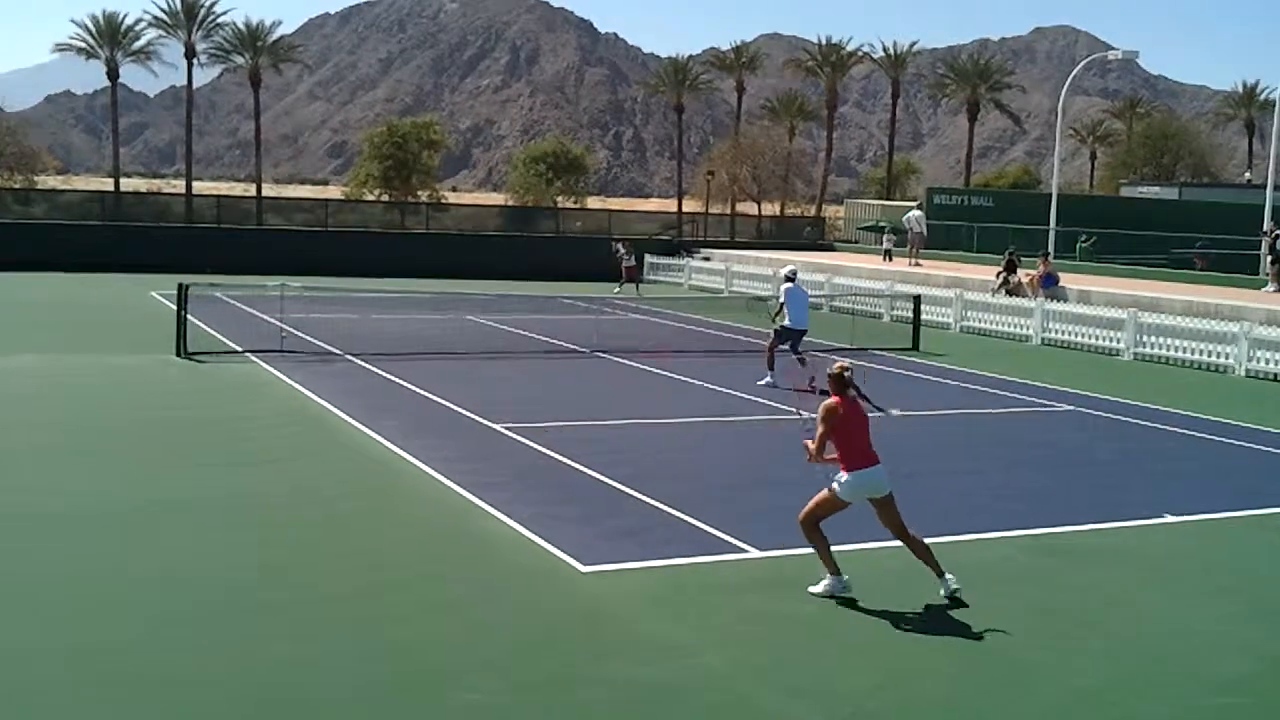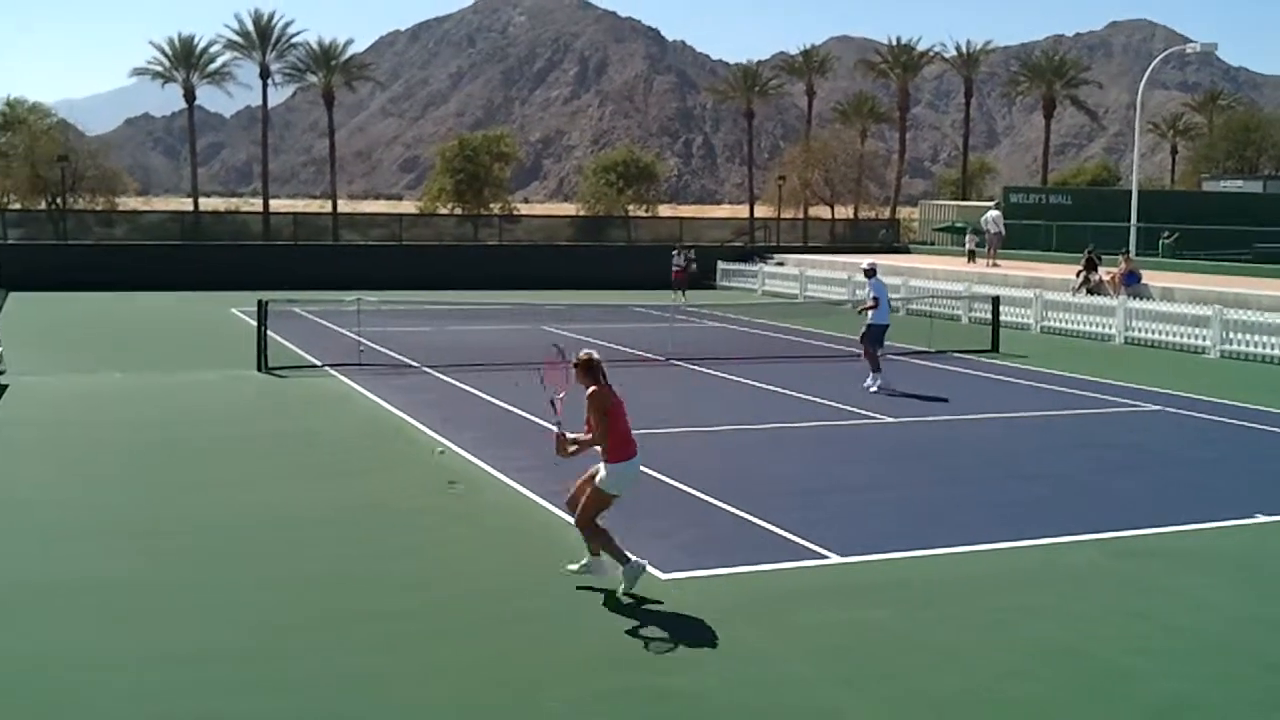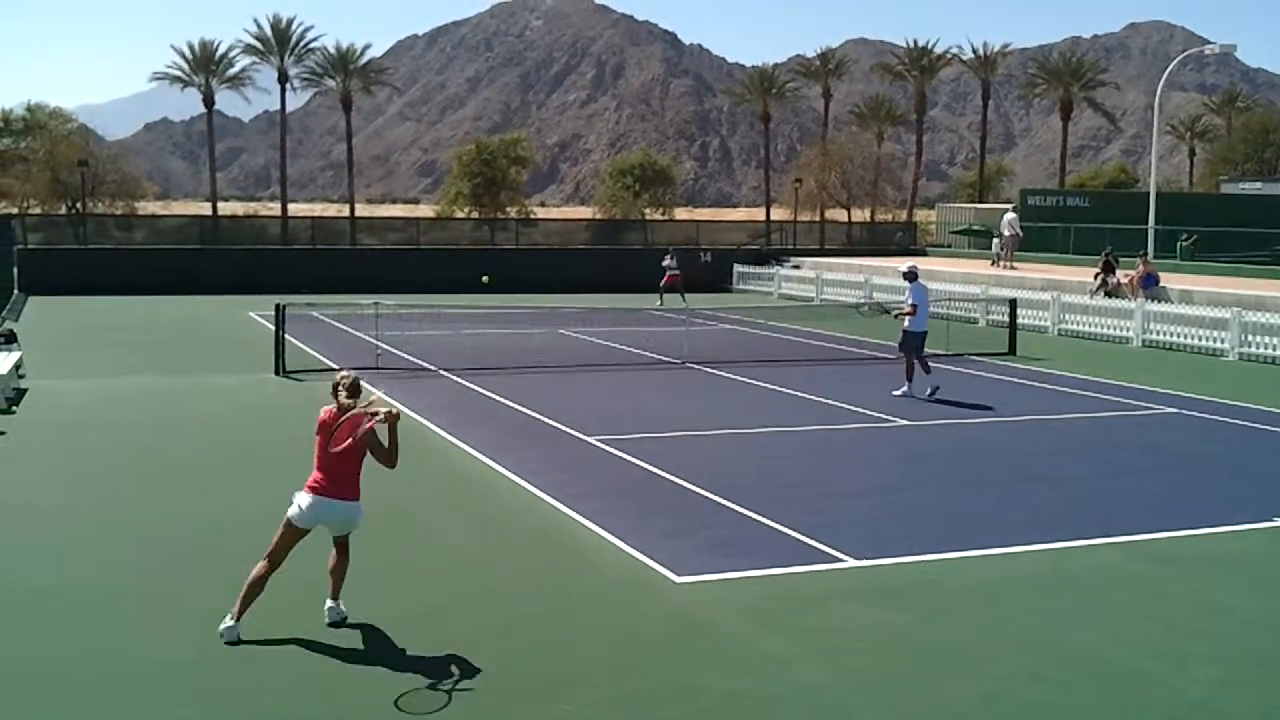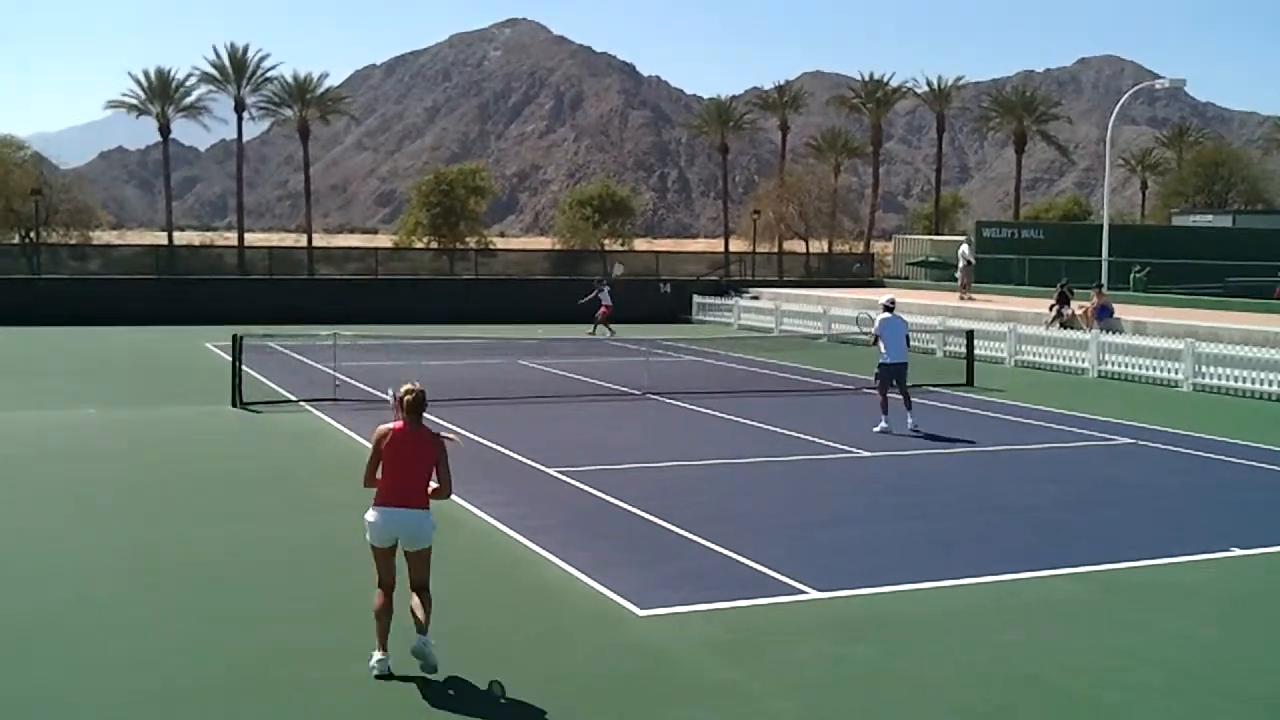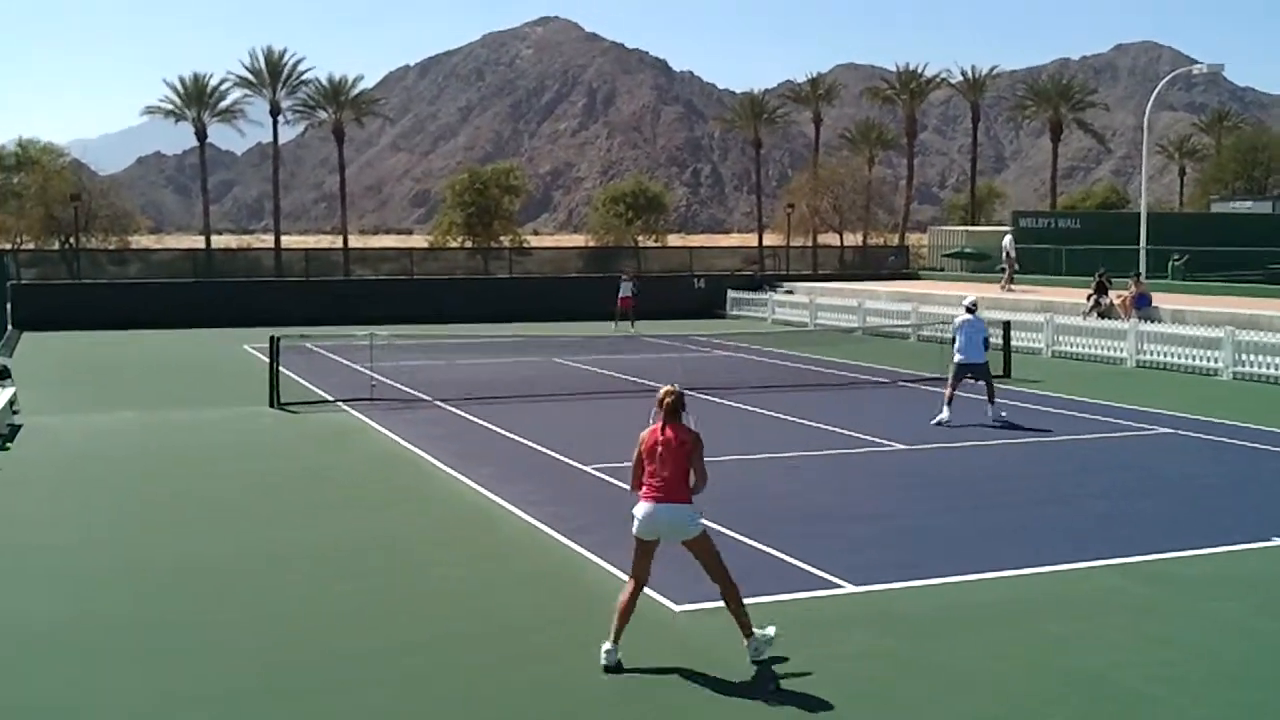
dt=0.7s
person 1, frame 1
left shoulder: (829, 408)
right shoulder: (857, 405)
left elbow: (815, 456)
left wrist: (811, 446)
right wrist: (829, 458)
left hip: (854, 479)
right hip: (876, 473)
left knee: (807, 521)
right knee: (900, 532)
left ankle: (835, 578)
right ankle: (945, 578)
person 1, frame 2
left shoulder: (595, 394)
right shoulder: (602, 392)
left elbow: (601, 438)
right elbow: (594, 434)
left wrist: (571, 441)
right wrist: (571, 444)
left hip: (618, 467)
right hip: (620, 462)
left knee: (584, 521)
right knee: (573, 503)
left ankle: (629, 564)
right ankle: (594, 559)
person 1, frame 3
left shoulder: (324, 416)
right shoulder: (364, 429)
right elbow: (390, 462)
left wrist: (377, 415)
right wrist: (392, 426)
left hip: (312, 501)
right hip: (346, 508)
left knee: (271, 561)
right knee: (341, 546)
left ankle: (234, 620)
right ankle: (334, 605)
person 1, frame 4
left shoulder: (383, 433)
right shoulder: (437, 441)
left elbow: (368, 481)
right elbow: (446, 491)
left hip: (382, 515)
right hip: (417, 519)
left knee: (385, 587)
right knee: (420, 587)
left ankle: (381, 655)
right ankle: (422, 637)
person 1, frame 5
left shoulder: (645, 436)
right shoulder: (691, 437)
left elbow: (634, 485)
right elbow: (700, 480)
right wrist: (686, 492)
left hip: (647, 510)
right hip: (682, 514)
left knee: (636, 584)
right knee: (723, 578)
left ankle: (611, 647)
right ankle: (751, 639)
